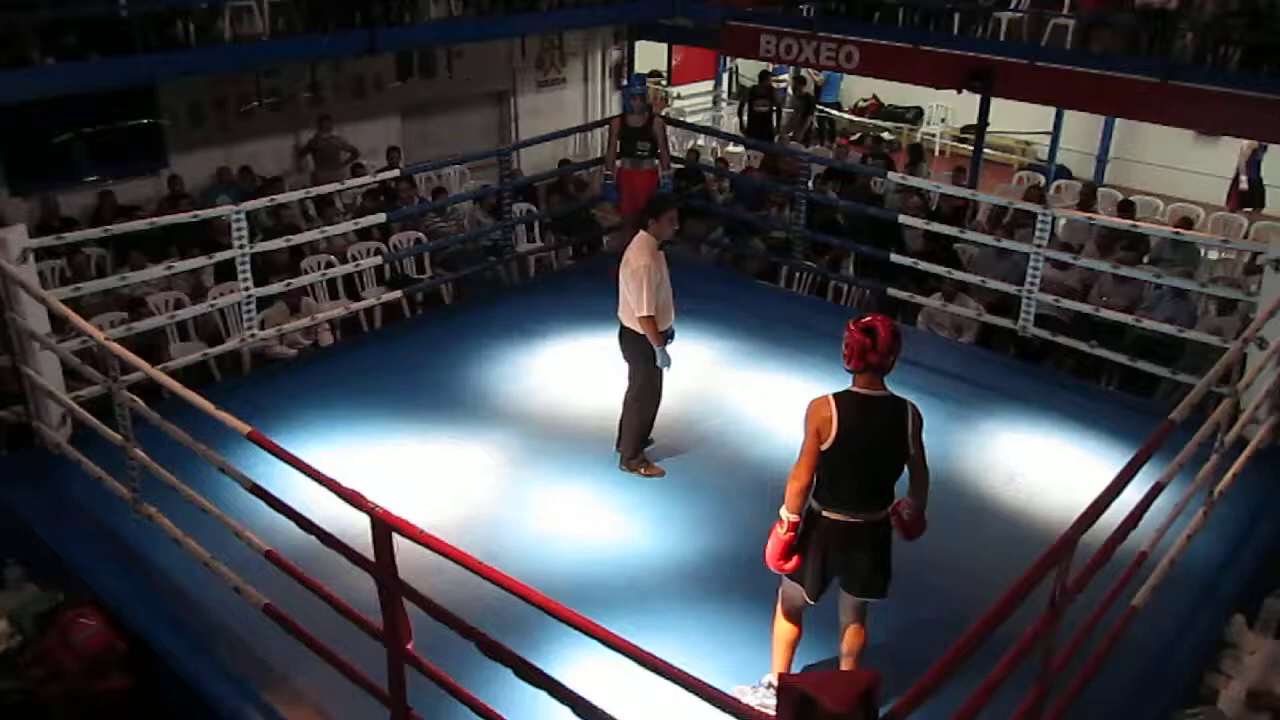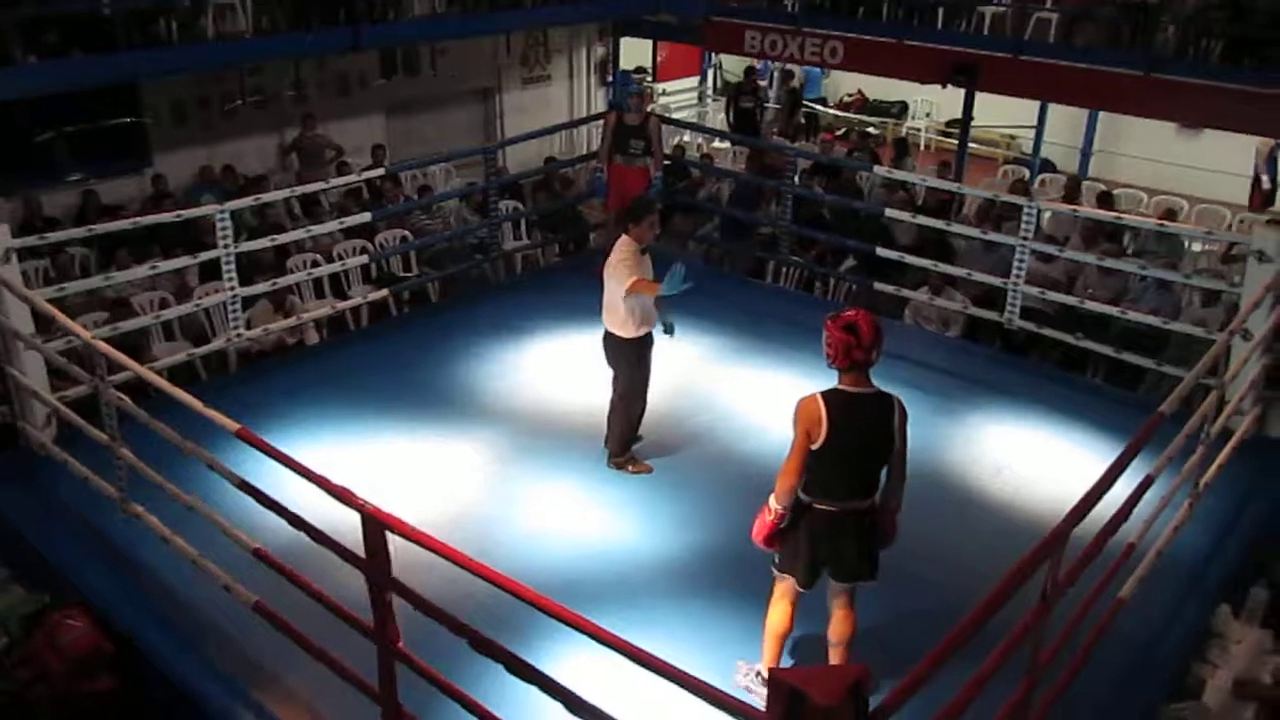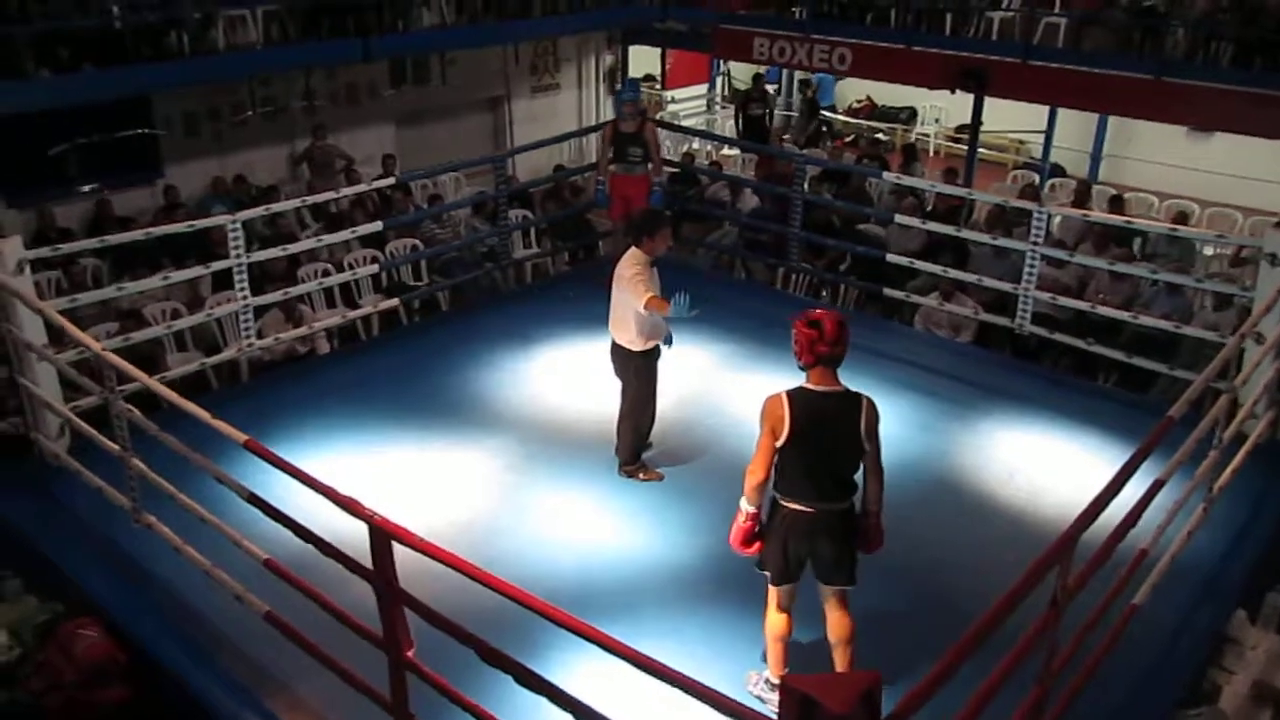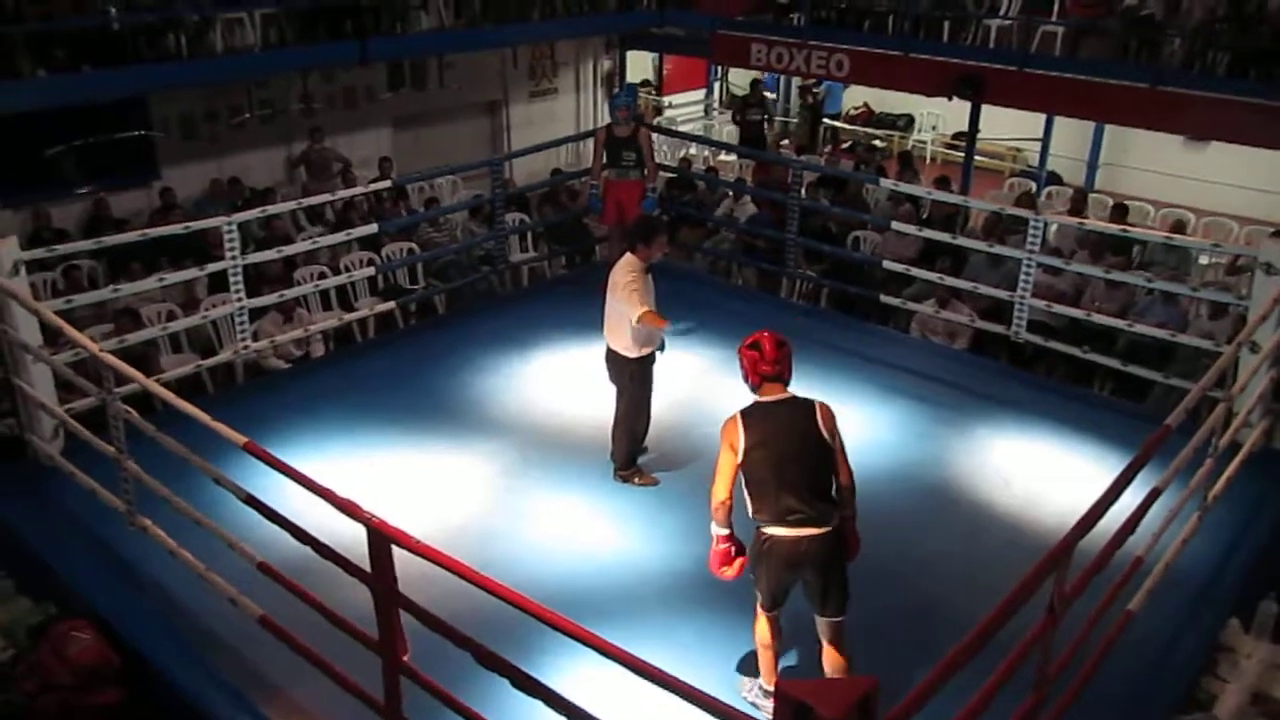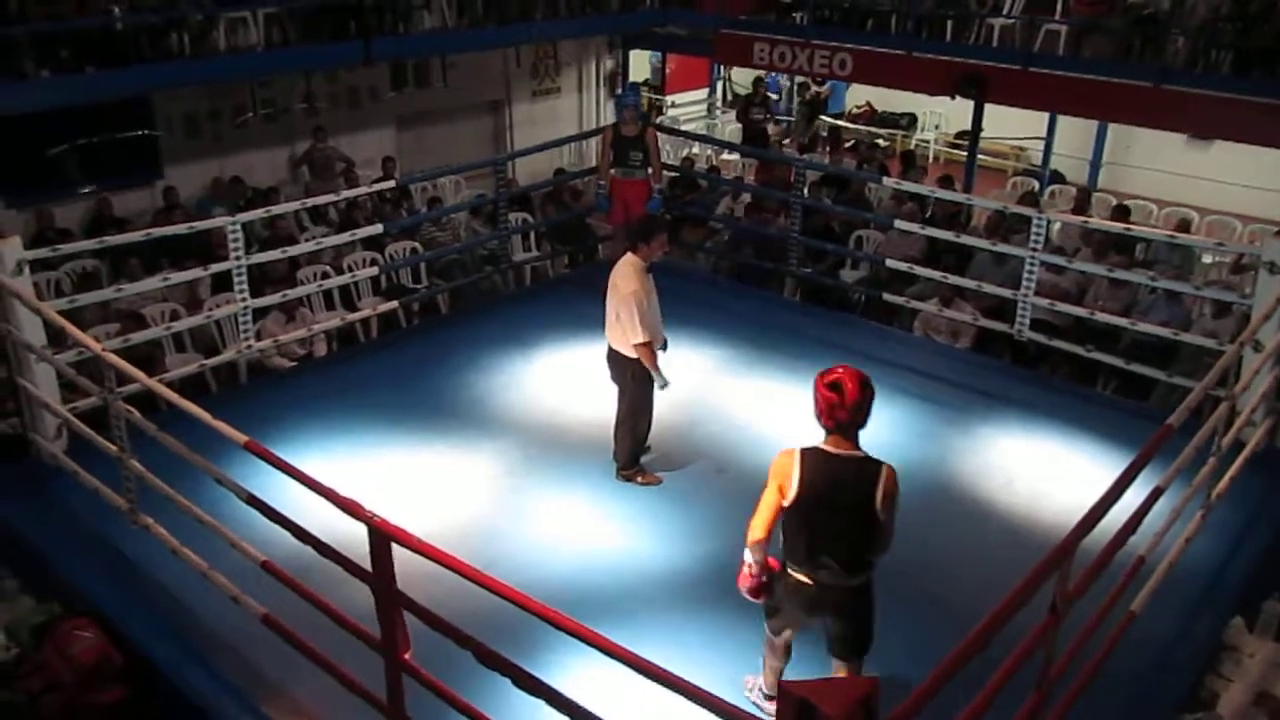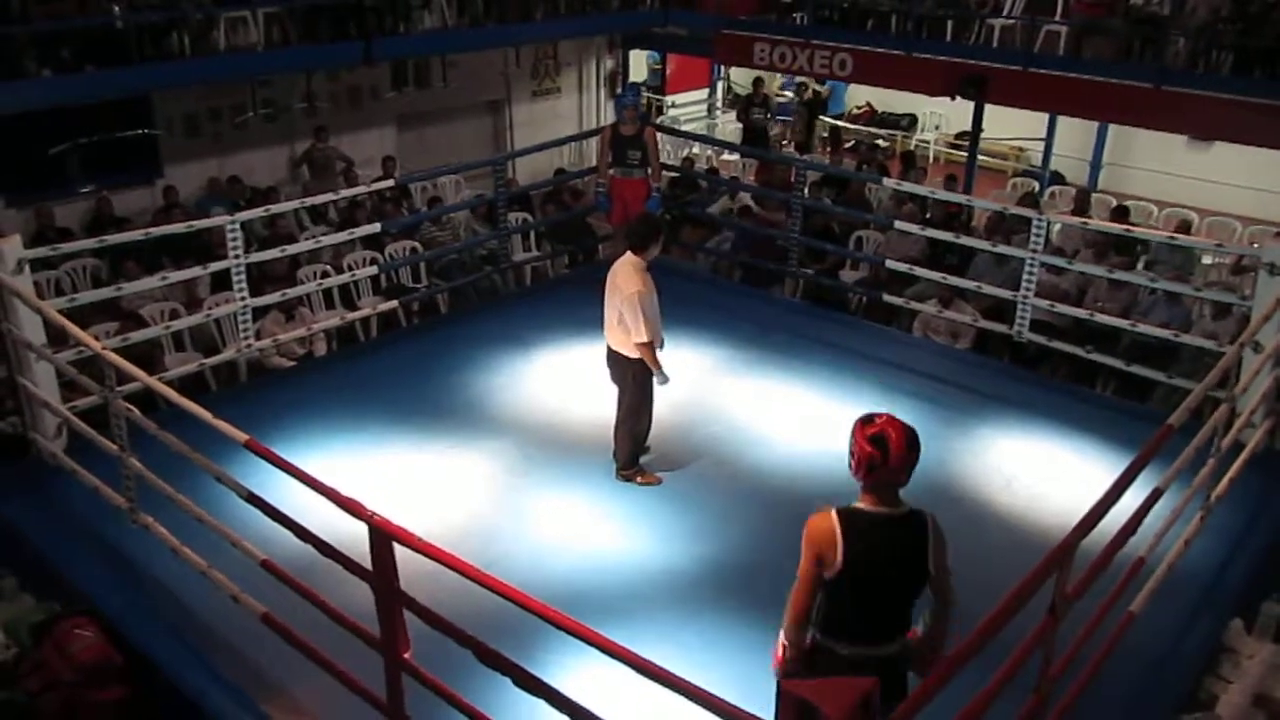
dt=0.5s
person 1, frame 1
left shoulder: (824, 409)
right shoulder: (908, 415)
left elbow: (802, 478)
right elbow: (919, 476)
left wrist: (787, 524)
right wrist: (915, 509)
left hip: (825, 526)
right hip: (872, 531)
left knee: (790, 605)
right knee: (855, 615)
left ankle: (774, 688)
person 1, frame 2
left shoulder: (813, 407)
right shoulder: (894, 409)
left elbow: (791, 475)
right elbow: (896, 474)
left wrist: (774, 511)
right wrist: (887, 513)
left hip: (813, 517)
right hip: (859, 520)
left knee: (784, 596)
right knee: (843, 602)
left ankle: (765, 677)
person 1, frame 3
left shoulder: (779, 406)
right shoulder: (864, 408)
left elbow: (758, 474)
right elbow: (873, 474)
left wrist: (748, 512)
right wrist: (872, 515)
left hip: (789, 517)
right hip: (838, 519)
left knee: (779, 602)
right knee: (837, 604)
left ankle: (774, 683)
person 1, frame 4
left shoulder: (736, 426)
right shoulder: (821, 412)
left elbow: (721, 498)
right elbow: (845, 482)
left wrist: (722, 536)
right wrist: (848, 524)
left hip: (774, 542)
right hip: (824, 540)
left knee: (767, 613)
right knee: (831, 632)
person 1, frame 5
left shoulder: (789, 464)
right shoulder: (884, 477)
left elbow: (758, 535)
right elbow: (881, 545)
left wrist: (753, 563)
left hip: (797, 585)
right hip: (852, 591)
left knee: (777, 638)
right knee: (850, 672)
person 1, frame 6
left shoulder: (825, 527)
right shoulder: (928, 529)
left elbow: (801, 602)
right elbow: (944, 601)
left wrist: (789, 646)
right wrist: (931, 642)
left hip: (831, 661)
right hip: (888, 663)
person 2, frame 1
left shoulder: (648, 245)
right shoulder: (643, 260)
right elbow: (644, 313)
left wrist: (667, 325)
right wrist: (659, 349)
left hip: (646, 333)
right hip: (641, 337)
left knee: (641, 390)
right knee: (645, 395)
left ankle: (628, 439)
right ankle: (631, 457)
person 2, frame 2
left shoulder: (639, 249)
right shoulder: (622, 258)
right elbow: (632, 286)
left wrist: (661, 316)
right wrist: (664, 289)
left hip: (637, 334)
right hip: (625, 340)
left knee: (633, 392)
right knee: (629, 396)
left ankle: (618, 436)
right ankle: (619, 455)
person 2, frame 3
left shoulder: (640, 259)
right shoulder: (633, 271)
right elbow: (647, 302)
left wrist: (662, 327)
right wrist: (673, 310)
left hip: (639, 345)
right hip: (635, 351)
left knee: (636, 402)
right knee: (639, 405)
left ankle: (629, 443)
right ankle: (630, 463)
person 2, frame 4
left shoulder: (635, 266)
right shoulder: (628, 278)
right elbow: (641, 313)
left wrist: (656, 334)
right wrist: (668, 327)
left hip: (633, 351)
right hip: (630, 358)
left knee: (631, 407)
right knee: (633, 412)
left ankle: (626, 448)
right ankle: (625, 468)
person 2, frame 5
left shoulder: (631, 264)
right shoulder: (632, 285)
right elbow: (639, 340)
left wrist: (658, 334)
right wrist: (656, 373)
left hip: (626, 353)
right hip: (631, 358)
left knee: (632, 408)
right knee: (636, 411)
left ankle: (627, 447)
right ankle: (628, 467)
person 2, frame 6
left shoulder: (624, 264)
right shoulder: (635, 286)
right elbow: (642, 339)
left wrist: (656, 335)
right wrist: (658, 370)
left hip: (619, 350)
right hip: (631, 358)
left knee: (630, 407)
right knee: (635, 412)
left ankle: (627, 447)
right ankle: (628, 467)
person 3, frame 1
left shoulder: (656, 122)
right shoulder: (617, 123)
left elbow: (664, 152)
right elbow: (611, 153)
left wrist: (665, 179)
right wrist: (609, 180)
left hip: (648, 175)
right hip: (625, 175)
right knee: (626, 218)
person 3, frame 2
left shoulder: (651, 122)
right shoulder: (613, 118)
left elbow: (658, 152)
right elbow: (605, 146)
left wrist: (657, 180)
left hip: (639, 173)
right hip: (617, 171)
right knee: (612, 214)
person 3, frame 3
left shoulder: (647, 128)
right shoulder: (610, 129)
left elbow: (656, 158)
right elbow: (604, 158)
left wrist: (657, 187)
right wrist: (600, 186)
left hip: (640, 181)
right hip: (618, 181)
right knee: (618, 226)
person 3, frame 4
left shoulder: (641, 133)
right shoulder: (603, 133)
left elbow: (650, 165)
right elbow: (597, 164)
left wrist: (651, 194)
right wrist: (594, 192)
left hip: (634, 187)
right hip: (612, 187)
right knee: (613, 230)
person 3, frame 5
left shoulder: (648, 133)
right shoulder: (610, 132)
left elbow: (656, 165)
right elbow: (604, 163)
left wrist: (657, 194)
right wrist: (601, 191)
left hip: (640, 186)
right hip: (618, 186)
right knee: (618, 229)
person 3, frame 6
left shoulder: (647, 132)
right shoulder: (609, 131)
left elbow: (654, 164)
right elbow: (603, 162)
left wrist: (656, 192)
right wrist: (601, 190)
left hip: (639, 185)
right hip: (616, 184)
right knee: (617, 227)
